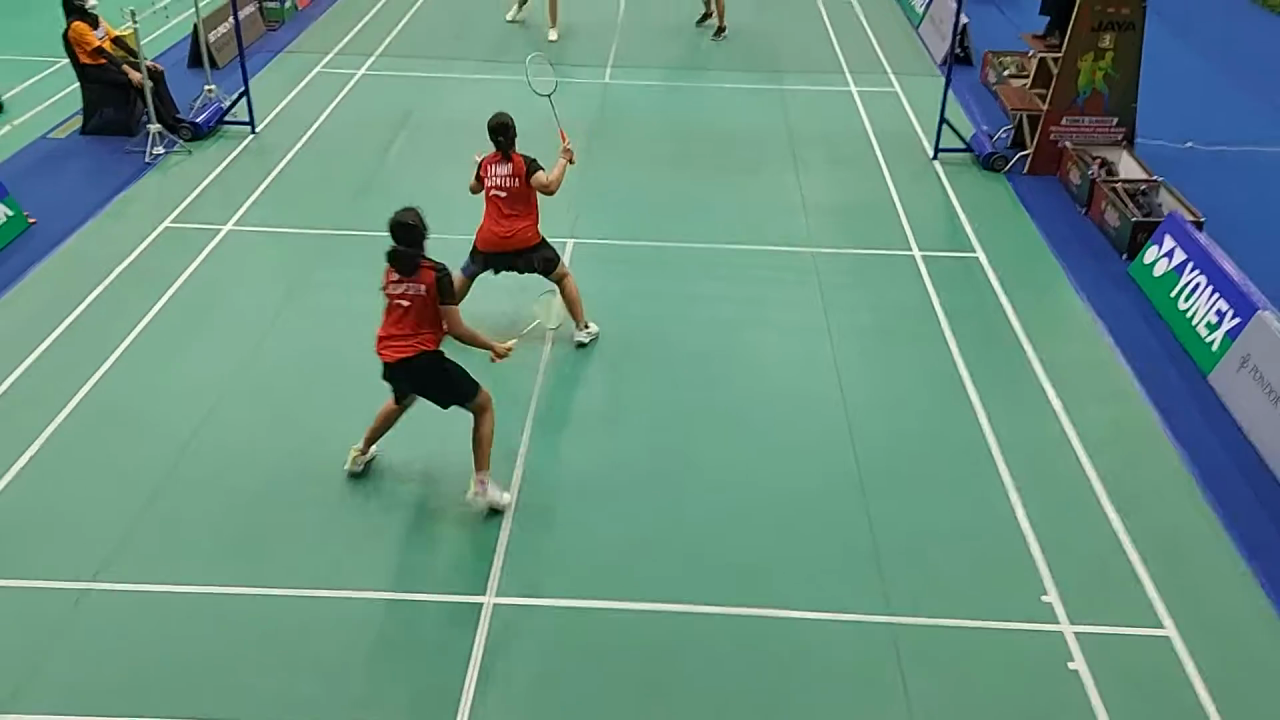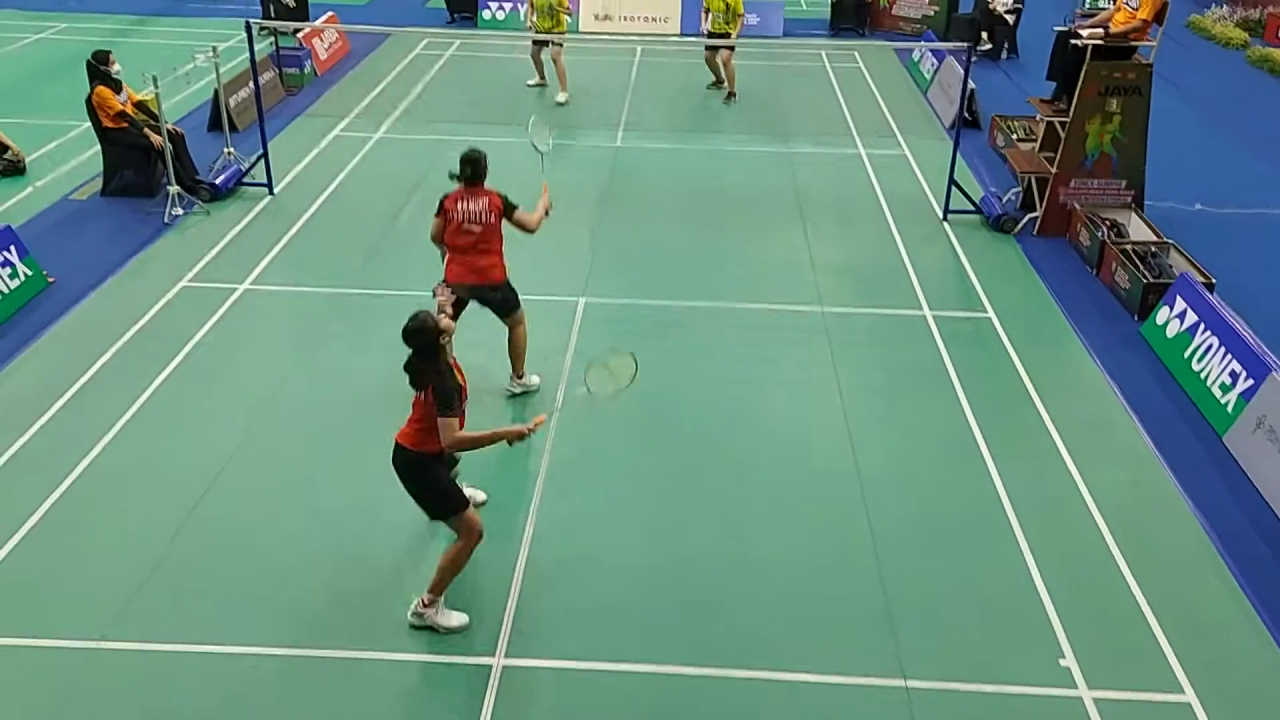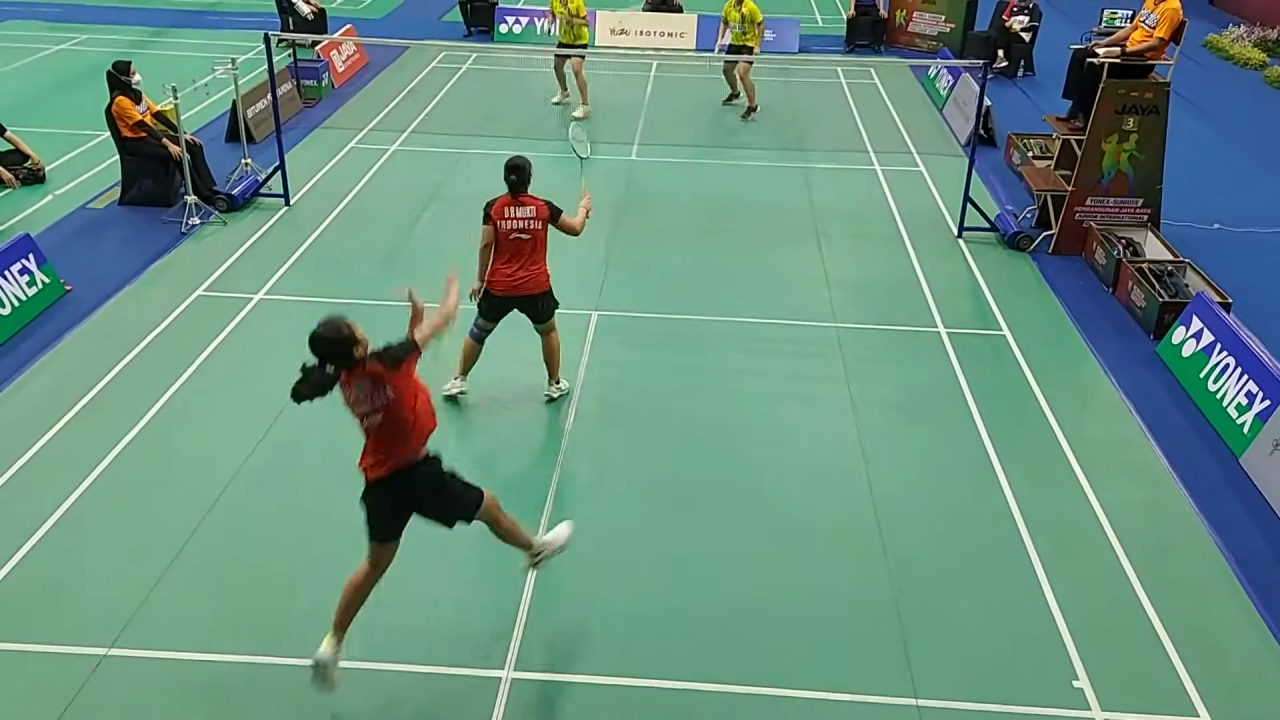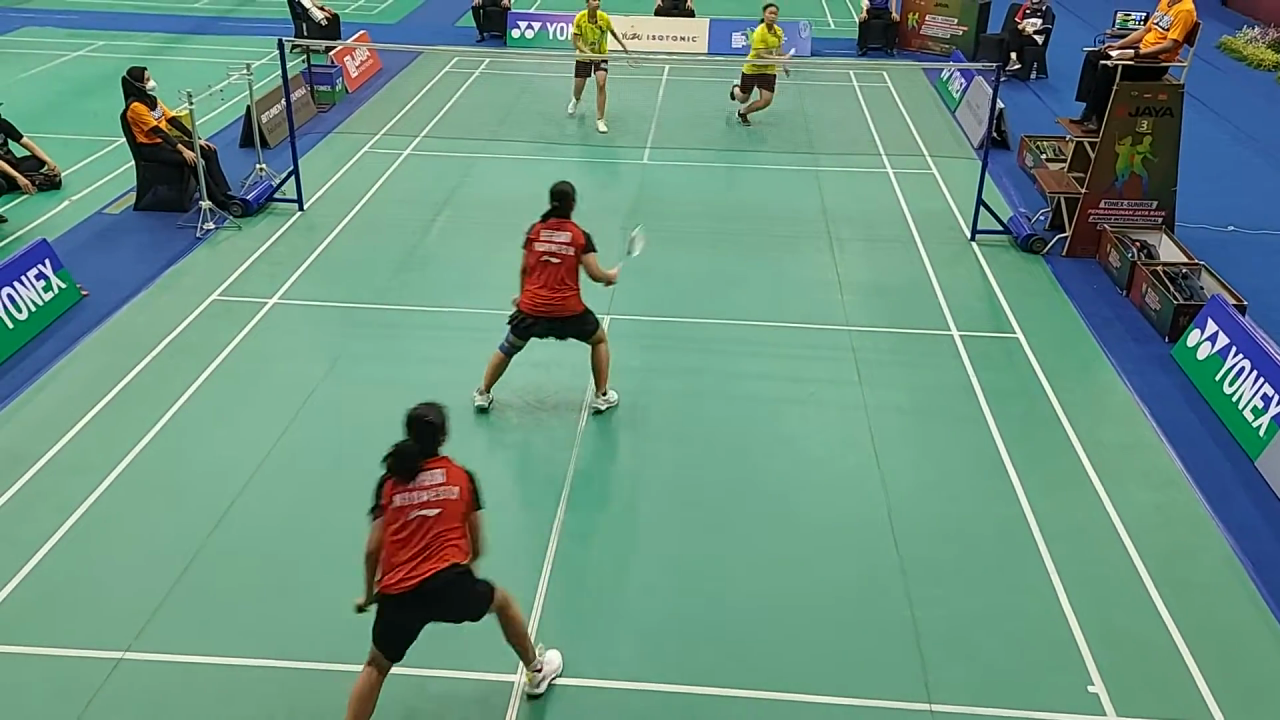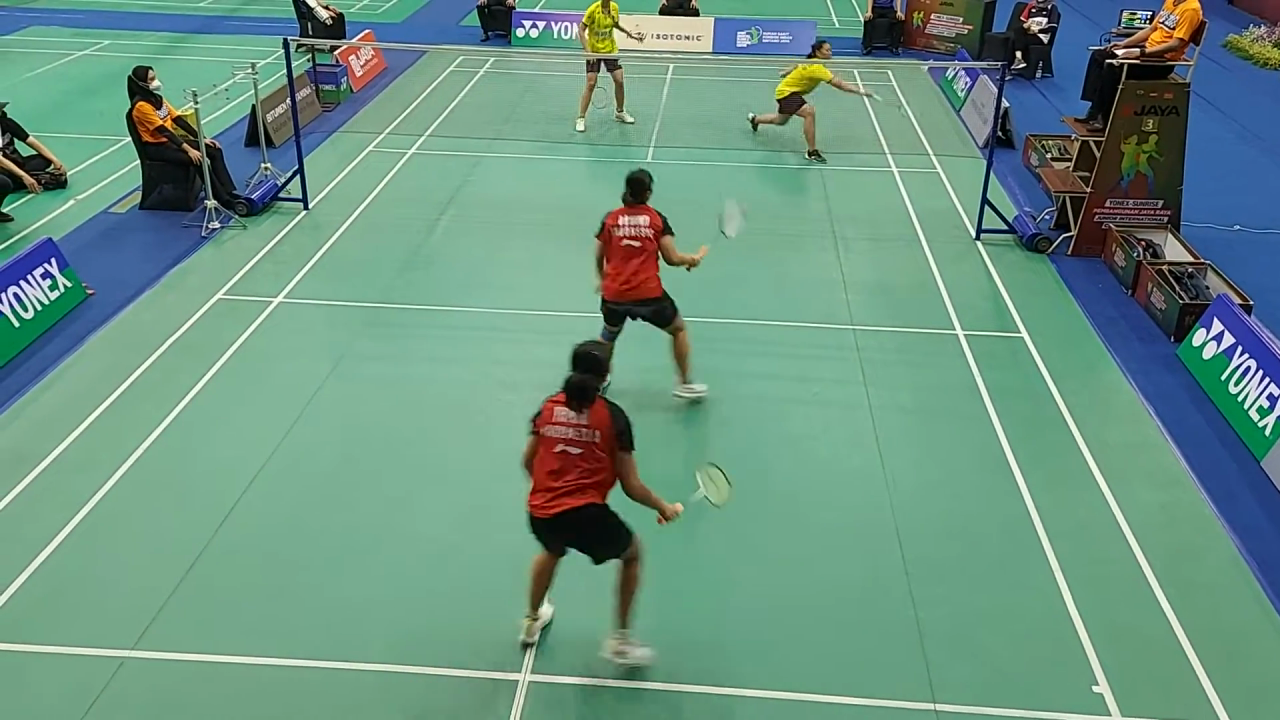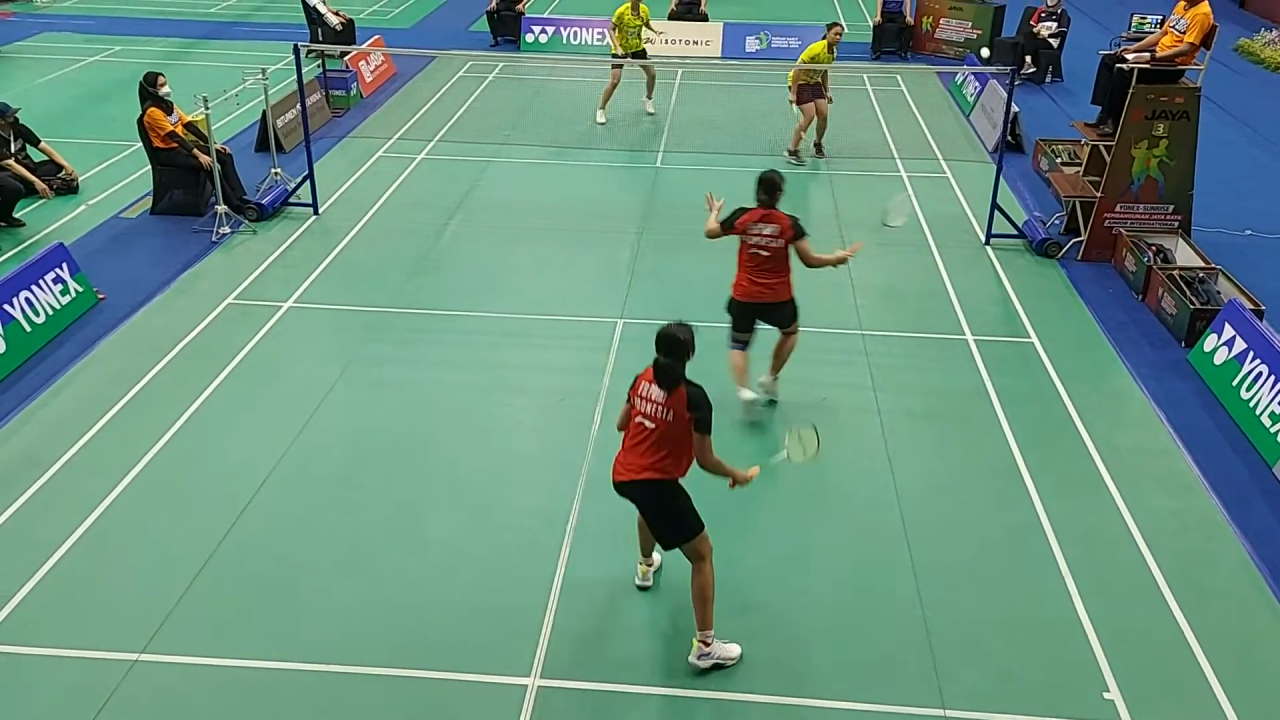
dt=0.4s
person 1, frame 1
left shoulder: (392, 271)
right shoulder: (438, 274)
right elbow: (455, 329)
right wrist: (494, 347)
left hip: (392, 362)
right hip: (423, 361)
left knee: (402, 401)
right knee: (483, 405)
left ankle: (359, 455)
right ankle: (482, 486)
person 1, frame 2
left shoulder: (430, 359)
right shoulder: (442, 382)
right elbow: (451, 441)
left wrist: (441, 308)
right wrist: (506, 433)
left hip: (414, 450)
right hip: (418, 462)
left knee: (450, 467)
right knee: (471, 532)
left ankle: (450, 494)
right ankle: (428, 607)
person 1, frame 3
left shoulder: (349, 381)
right shoulder: (383, 365)
right elbow: (437, 325)
left wrist: (416, 317)
right wrist: (452, 292)
left hip: (379, 484)
right hip: (412, 473)
left knee: (375, 565)
right knee: (487, 505)
left ankle: (332, 646)
right ankle: (535, 548)
person 1, frame 4
left shoulder: (389, 483)
right shoulder: (461, 477)
left elbow: (374, 549)
right elbow: (477, 545)
left wrist: (369, 592)
right wrist: (467, 566)
left hip: (399, 591)
right hip: (449, 580)
left knee: (376, 666)
right knee: (502, 602)
right ankle: (536, 671)
person 1, frame 5
left shoulder: (549, 406)
right shoulder: (613, 416)
left elbow: (528, 459)
right elbow: (631, 486)
right wrist: (663, 508)
left hip: (541, 512)
right hip: (585, 513)
left knee: (551, 552)
right knee: (631, 554)
left ankle: (531, 622)
right ankle: (621, 642)
person 1, frame 6
left shoulder: (642, 379)
right shoulder: (693, 397)
right elbow: (705, 460)
right wrist: (738, 475)
left hip: (622, 476)
right hip: (657, 482)
right knee: (702, 555)
left ankle: (645, 568)
right ankle: (705, 646)
person 2, frame 1
left shoulder: (485, 164)
right shoulder: (526, 163)
left elbow: (474, 189)
right elbow: (549, 187)
right wrist: (563, 159)
left hip: (489, 243)
right hip: (525, 242)
left knee: (467, 274)
right knee: (563, 277)
right ankle: (583, 328)
person 2, frame 2
left shoulder: (448, 201)
right shoulder: (497, 201)
left elbow: (435, 236)
right elbow: (531, 225)
right wrist: (543, 205)
left hip: (457, 279)
right hip: (491, 279)
right knee: (517, 322)
right ankle: (518, 378)
person 2, frame 3
left shoulder: (493, 207)
right shoulder: (544, 207)
left elbow: (486, 245)
right elbow: (576, 229)
left wrist: (480, 280)
right wrist: (583, 209)
left hip: (500, 287)
right hip: (535, 287)
left knee: (478, 333)
right knee: (548, 331)
left ankle: (459, 380)
right ankle: (554, 384)
person 2, frame 4
left shoulder: (535, 230)
right shoulder: (580, 236)
left elbow: (525, 268)
right elbow: (595, 274)
left wrist: (522, 294)
right wrist: (611, 276)
left hip: (532, 307)
right hip: (568, 310)
left knee: (507, 349)
right knee: (600, 341)
left ankle: (483, 394)
right ankle: (602, 396)
person 2, frame 5
left shoulder: (611, 218)
right shoulder: (657, 219)
left elbow: (600, 256)
right elbow: (672, 258)
left wrist: (603, 278)
right wrist: (693, 259)
left hip: (614, 293)
right hip: (648, 294)
left knee: (609, 334)
right knee: (678, 330)
right ankle: (685, 384)
person 2, frame 6
left shoulder: (741, 217)
right shoulder: (789, 224)
left elbow: (710, 232)
right elbow: (810, 260)
left wrist: (714, 211)
right wrist: (838, 258)
left hip: (743, 296)
right hip: (776, 296)
left knee: (738, 344)
right knee: (790, 332)
left ankle: (744, 391)
right ankle: (771, 379)
